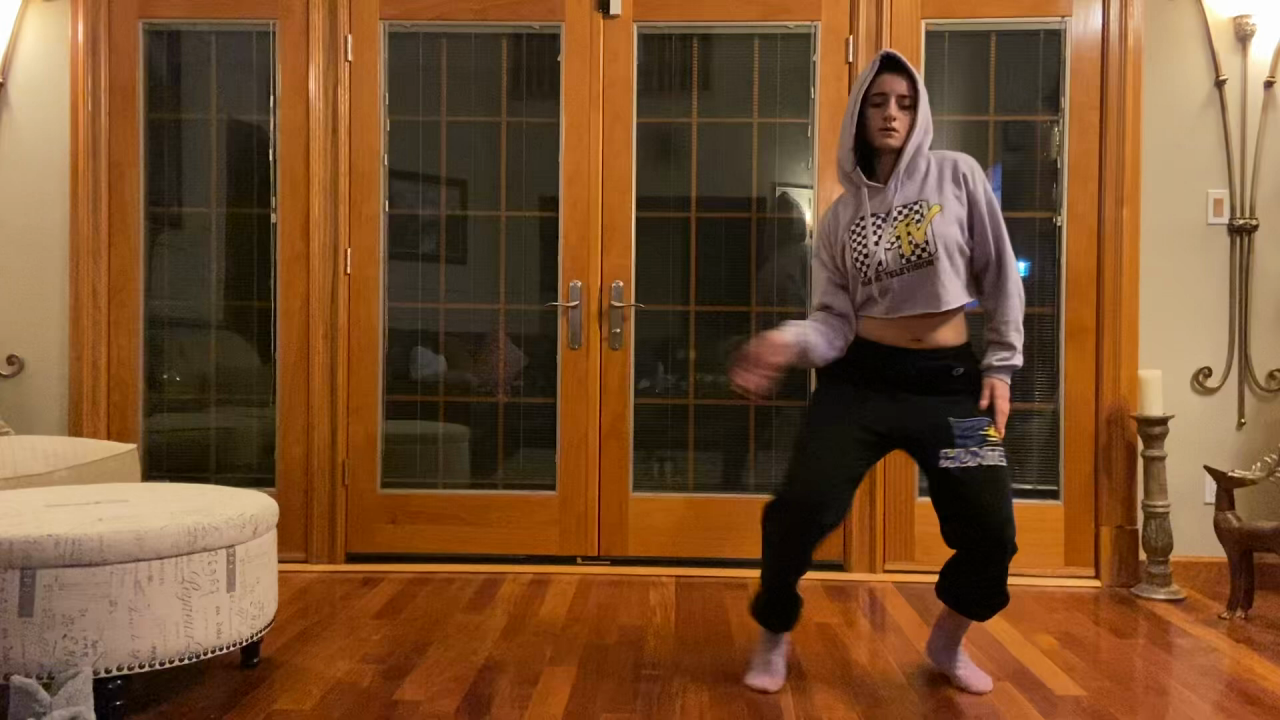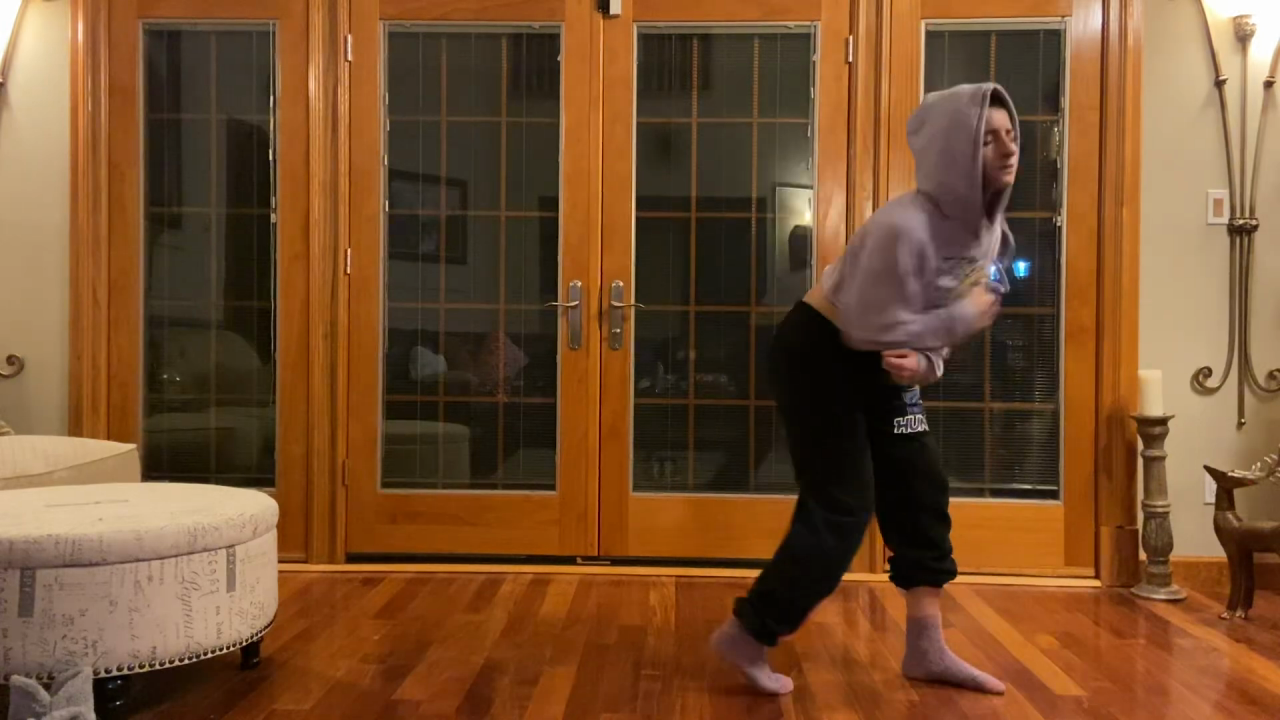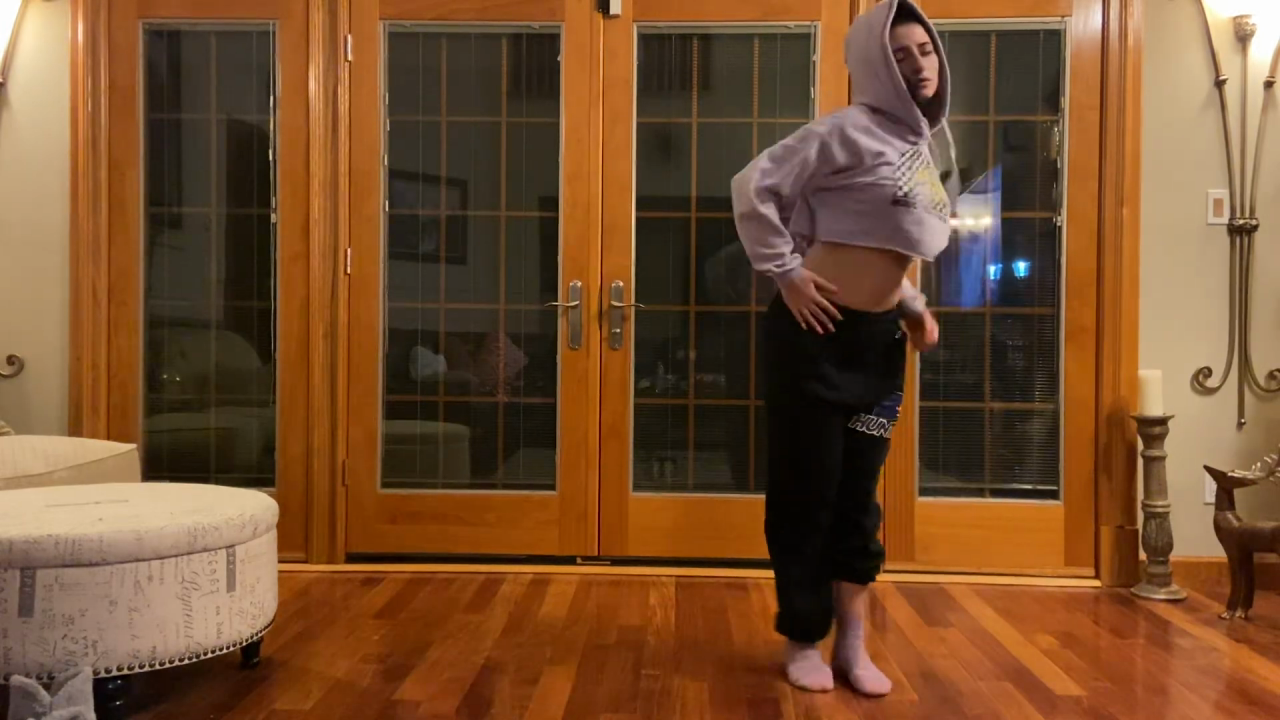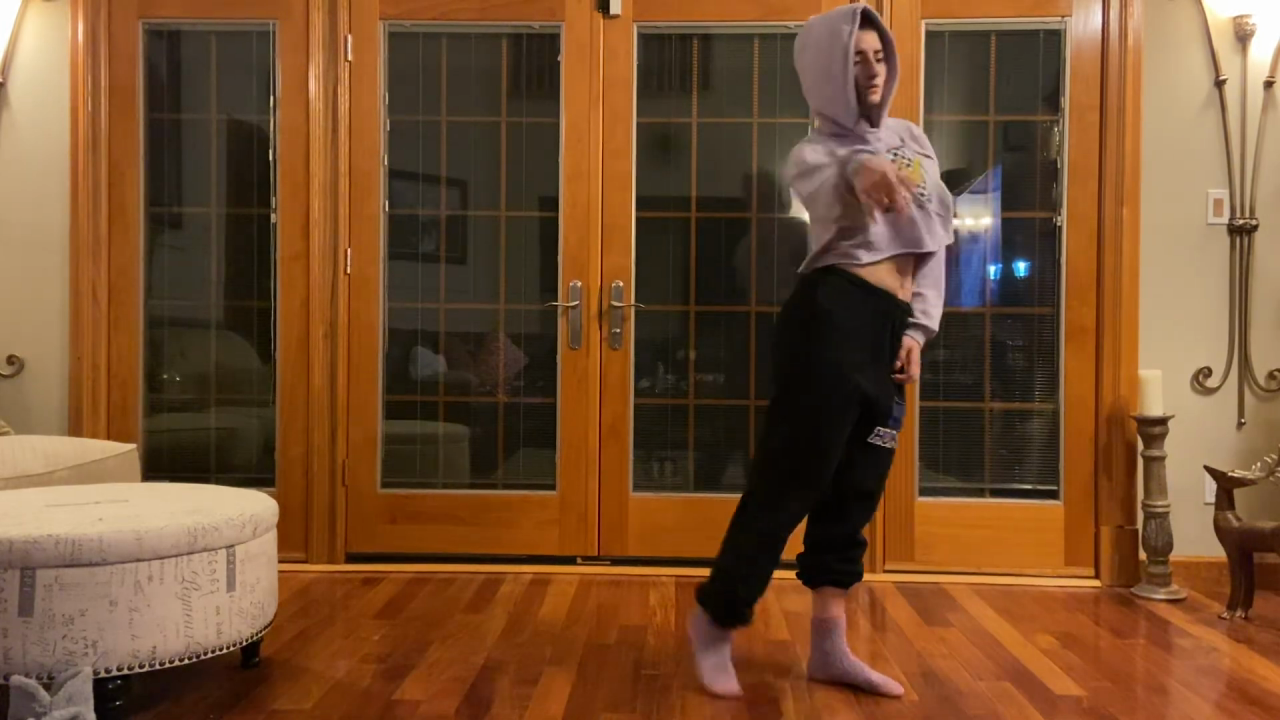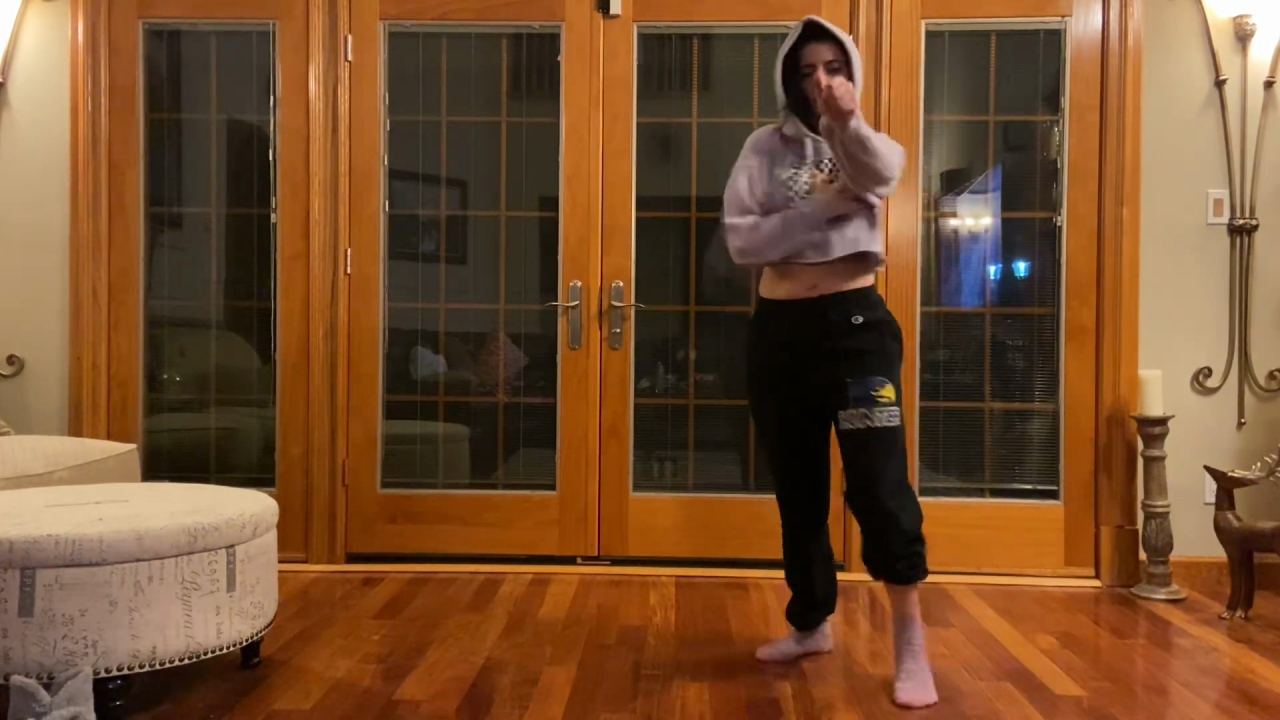
dt=1s
person 1, frame 1
left shoulder: (957, 175)
right shoulder: (842, 214)
left elbow: (1000, 273)
right elbow: (829, 317)
left wrist: (1001, 363)
right wrist: (784, 346)
left hip: (950, 378)
right hip: (863, 378)
left knee: (989, 531)
right knee: (800, 503)
left ankle: (948, 640)
right ankle: (772, 635)
person 1, frame 2
left shoulder: (991, 233)
right shoulder: (909, 227)
left elbow: (940, 322)
right elbow: (870, 325)
left wrist: (923, 357)
right wrist: (961, 319)
left hip: (880, 365)
right hip: (818, 357)
left knee: (922, 490)
right knee: (843, 506)
left ankle: (927, 647)
right ankle: (746, 634)
person 1, frame 3
left shoulder: (920, 146)
right shoulder: (847, 130)
right elbow: (754, 185)
left wrist: (912, 304)
right wrist: (789, 273)
left hip: (875, 339)
right hip: (813, 331)
left knee: (854, 494)
right knee: (801, 488)
left ankle: (853, 646)
right ankle: (806, 638)
person 1, frame 4
left shoulder: (913, 140)
right shoulder: (817, 152)
left elbow: (933, 245)
right elbow: (846, 222)
left wrist: (919, 327)
right wrist: (875, 189)
left hip: (889, 329)
right hip: (830, 316)
left knee: (852, 492)
right knee: (792, 475)
left ankle: (830, 648)
right ankle: (715, 620)
person 1, frame 5
left shoulder: (860, 144)
right shoulder: (765, 147)
left elbow: (883, 169)
right elbow: (744, 239)
left wrist: (852, 122)
right wrist: (820, 204)
left hip: (855, 322)
right hip: (780, 330)
left knee: (878, 483)
right knee: (797, 491)
left ankle: (911, 650)
right ankle: (811, 623)
